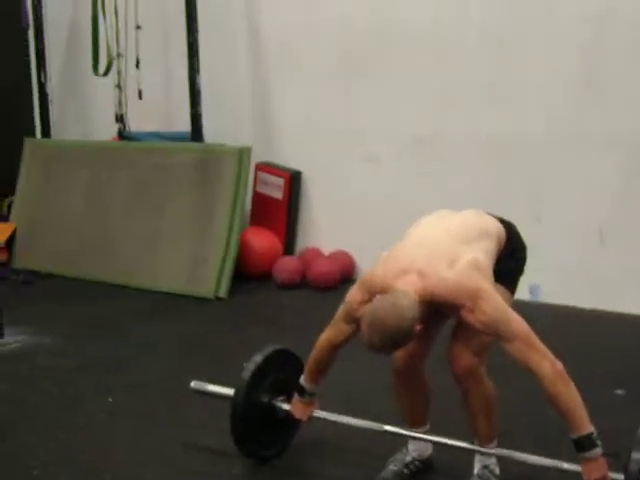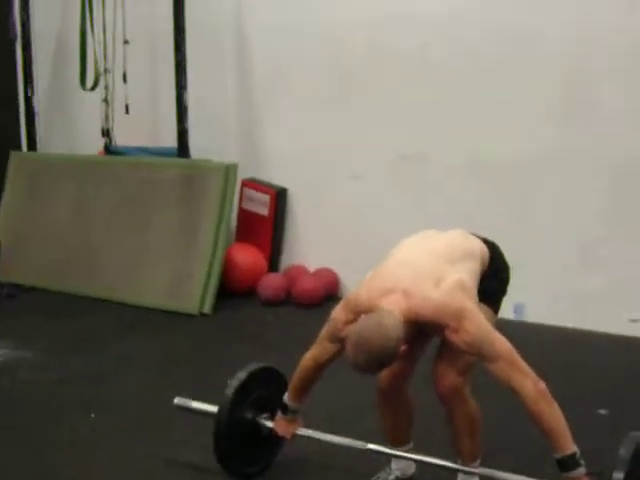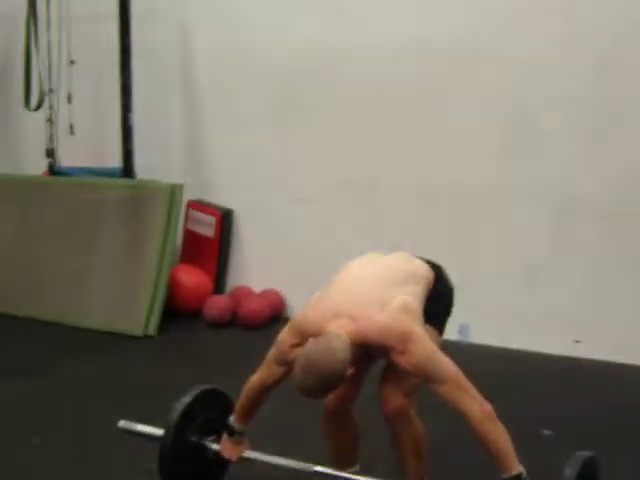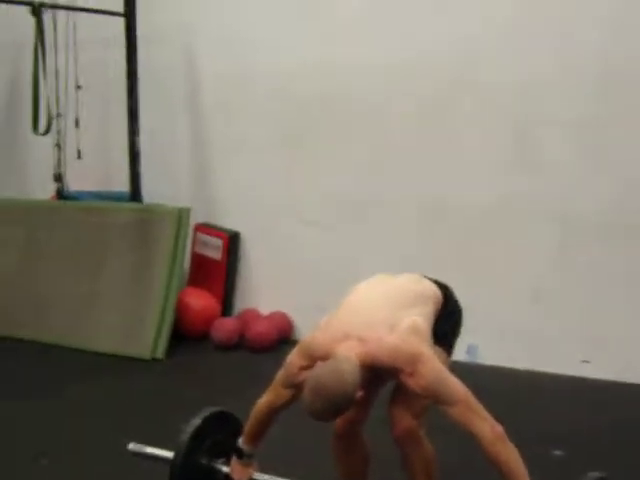
dt=0.1s
person 1, frame 1
left shoulder: (473, 299)
right shoulder: (370, 289)
left elbow: (547, 366)
right elbow: (331, 338)
left wrist: (589, 449)
right wrist: (305, 394)
left knee: (464, 362)
right knee: (404, 362)
right ankle: (418, 448)
person 1, frame 2
left shoulder: (456, 319)
right shoulder: (356, 309)
left elbow: (533, 389)
right elbow: (315, 358)
right wrist: (289, 411)
left knee: (449, 382)
right knee: (389, 383)
person 1, frame 3
left shoulder: (403, 342)
right shoulder: (301, 332)
left elbow: (478, 408)
right elbow: (261, 380)
right wrist: (234, 433)
left hip: (428, 289)
left knee: (395, 404)
right knee: (335, 404)
person 1, frame 4
left shoulder: (413, 365)
right shoulder: (310, 354)
left elbow: (489, 430)
right elbow: (270, 401)
right wrist: (243, 455)
left knee: (405, 425)
right knee: (345, 428)
